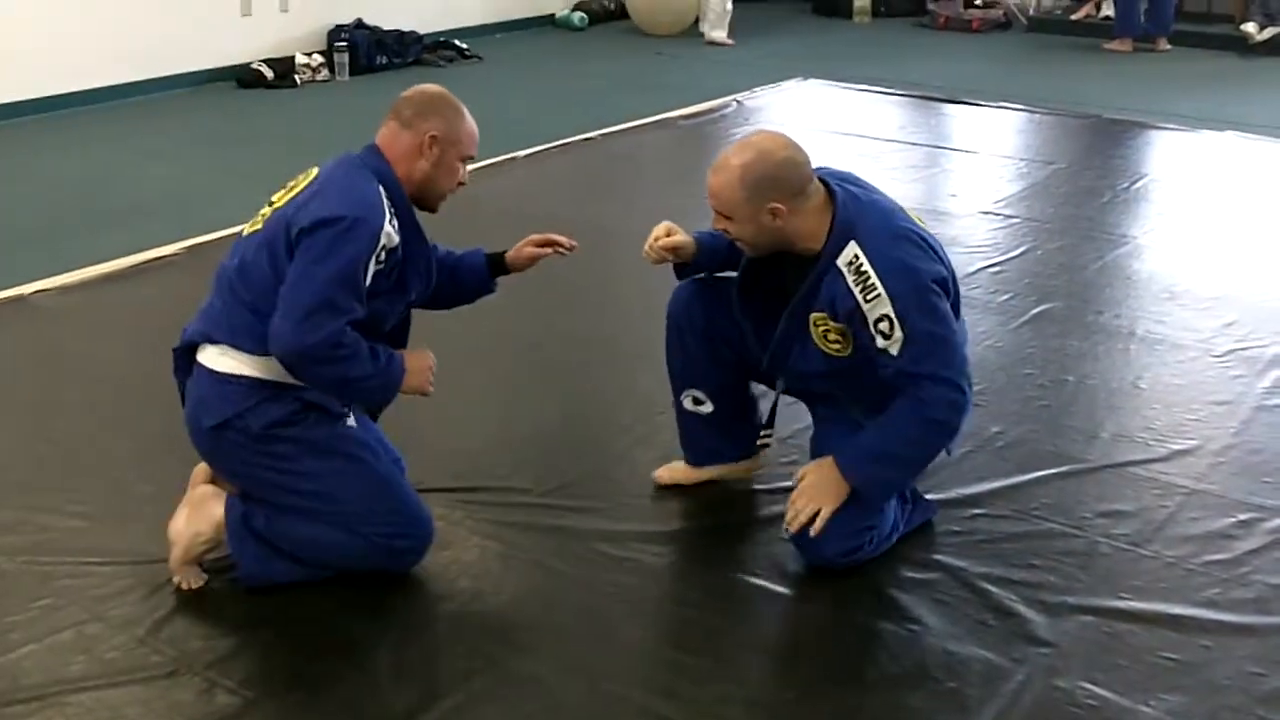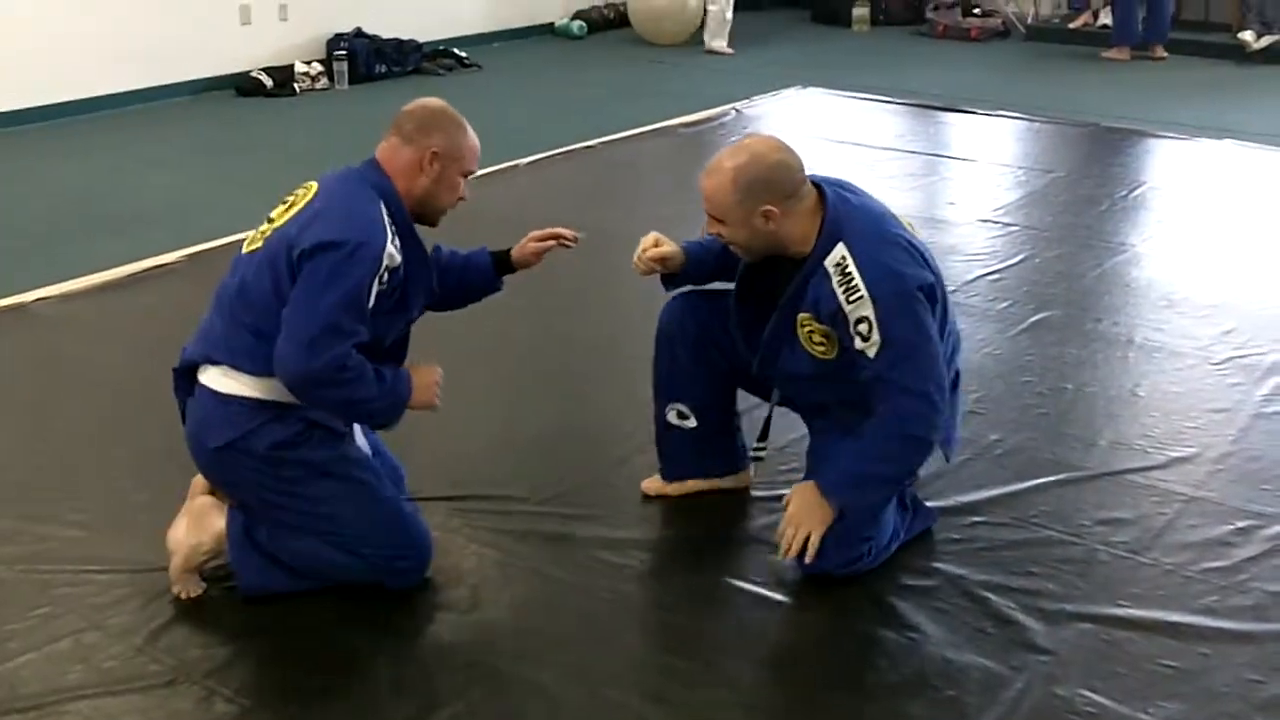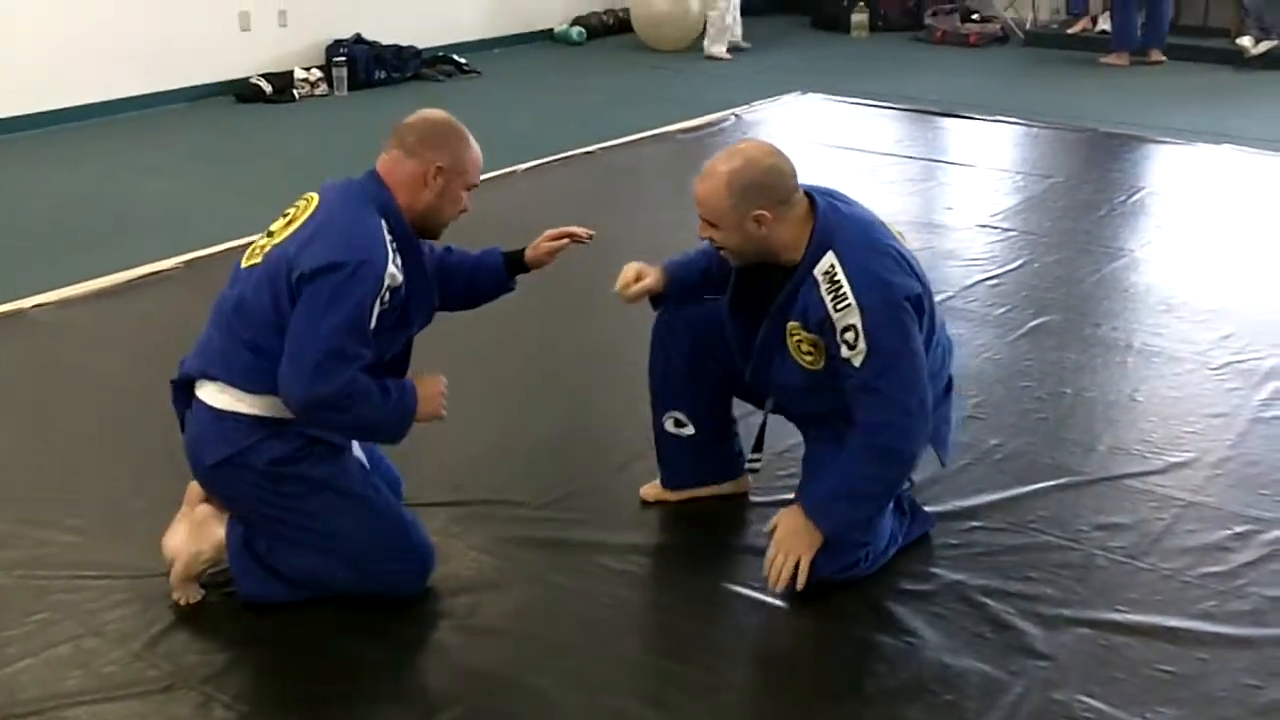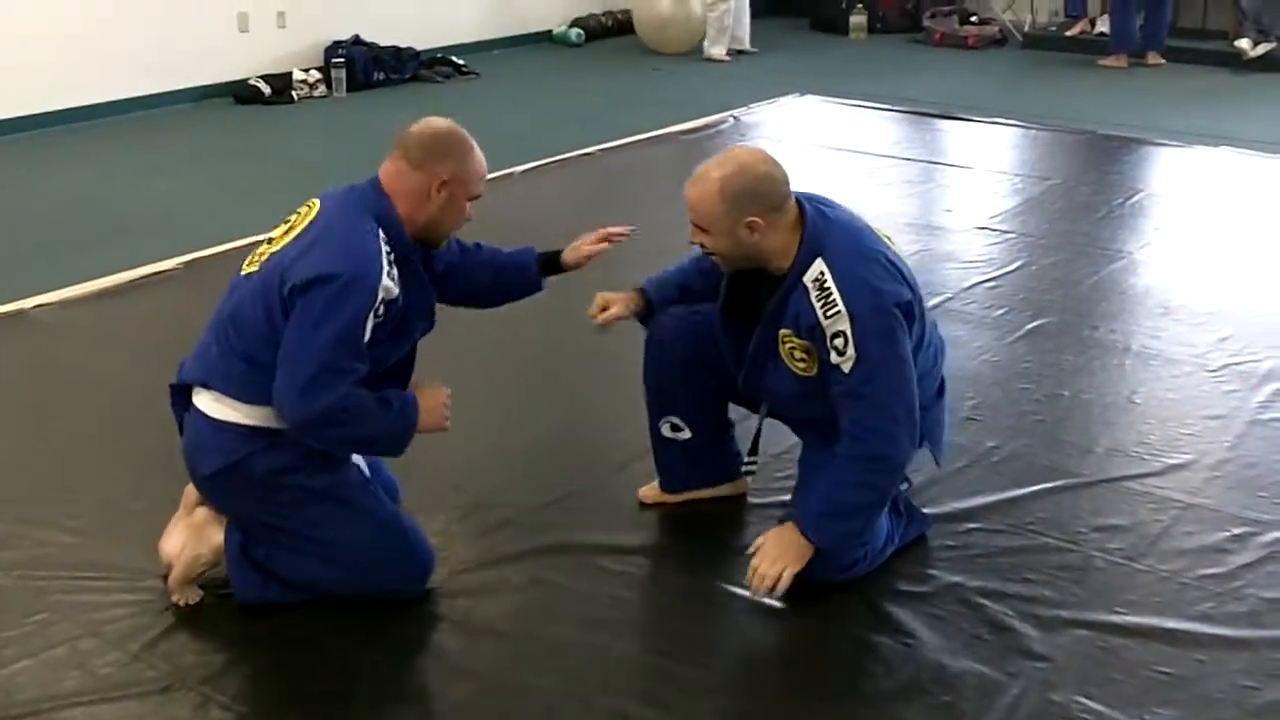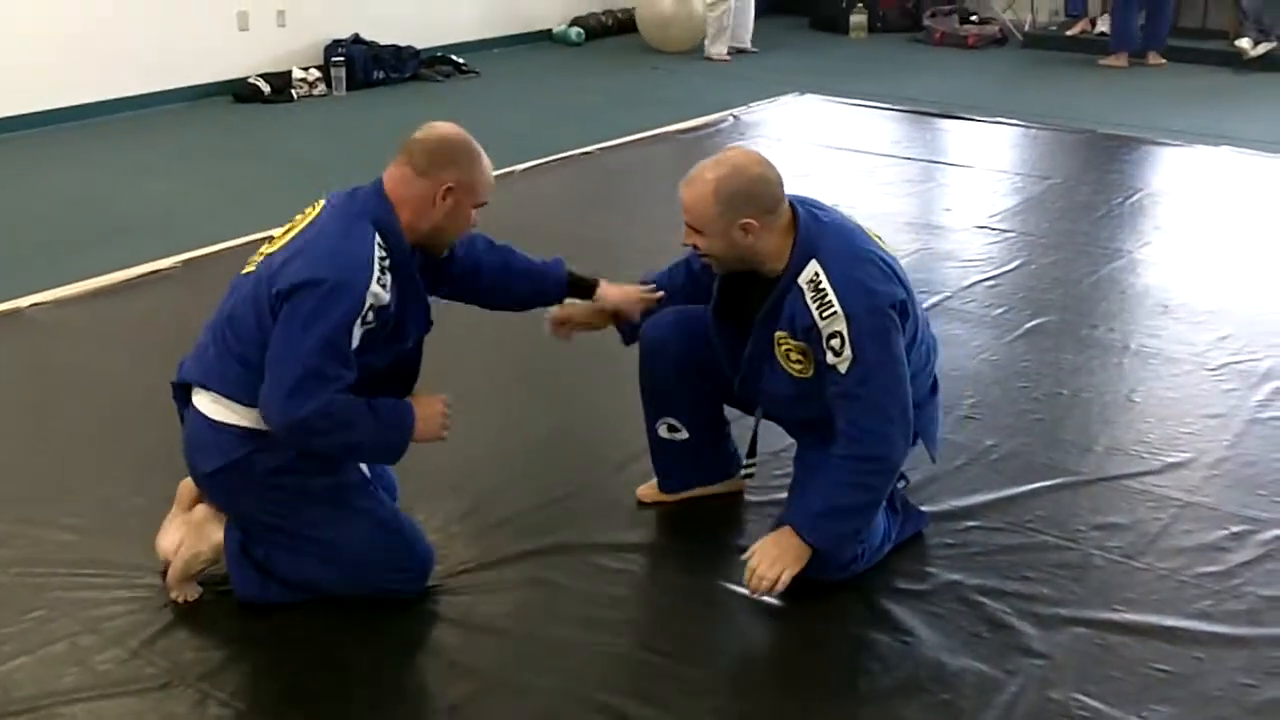
dt=0.1s
person 1, frame 1
left shoulder: (356, 181)
right shoulder: (358, 215)
left elbow: (413, 272)
right elbow: (307, 340)
left wrist: (501, 263)
right wrist: (394, 373)
left hip: (248, 385)
right hip: (251, 404)
left knee: (384, 478)
right knee: (402, 535)
left ankle: (234, 474)
right ankle: (226, 519)
person 1, frame 2
left shoulder: (354, 196)
right shoulder: (358, 235)
left elbow: (418, 280)
right elbow: (313, 366)
left wrist: (506, 262)
right wrist: (400, 389)
left hip: (247, 405)
right hip: (253, 422)
left knee: (384, 487)
right knee: (402, 555)
left ankle: (233, 486)
right ankle: (226, 529)
person 1, frame 3
left shoulder: (354, 204)
right shoulder: (357, 254)
left elbow: (423, 275)
right elbow: (320, 390)
left wrist: (519, 262)
right wrist: (407, 401)
left hip: (262, 410)
right hip: (253, 436)
left knee: (381, 494)
right knee: (402, 565)
left ankle: (221, 496)
right ankle: (222, 537)
person 1, frame 4
left shoulder: (360, 211)
right shoulder: (353, 267)
left elbow: (445, 267)
right elbow: (317, 405)
left wrist: (554, 262)
right wrist: (410, 413)
left hip: (245, 422)
right hip: (249, 443)
left knee: (379, 496)
right knee: (402, 567)
left ankle: (222, 496)
right ankle: (224, 539)
person 1, frame 5
left shoulder: (367, 213)
right shoulder: (343, 274)
left elbow: (468, 264)
right elbow: (303, 411)
left wrist: (590, 290)
right wrist: (406, 421)
left hip: (271, 415)
right hip: (251, 441)
left knee: (377, 496)
right knee: (403, 568)
left ankle: (220, 494)
right ankle: (223, 535)
person 2, frame 1
left shoulder: (892, 273)
right shoulder: (806, 192)
left elbow: (940, 398)
right elbow: (744, 246)
left wrist: (847, 470)
right wrist: (693, 249)
left hip: (880, 405)
left knee: (827, 541)
right knee: (694, 307)
left ankle: (895, 498)
right ankle: (723, 451)
person 2, frame 2
left shoulder: (880, 278)
right shoulder: (796, 199)
left elbow: (915, 412)
right elbow: (735, 252)
left wrist: (829, 494)
right wrist: (683, 259)
left hip: (874, 412)
left knee: (827, 552)
right knee: (687, 320)
left ankle: (896, 508)
right ankle: (708, 466)
person 2, frame 3
left shoulder: (869, 288)
right shoulder: (786, 210)
left elbow: (894, 429)
right elbow: (724, 262)
left wrist: (817, 519)
right wrist: (666, 279)
left hip: (877, 412)
left knee: (829, 557)
right knee: (683, 327)
left ankle: (886, 502)
right ankle: (706, 472)
person 2, frame 4
left shoulder: (859, 295)
right shoulder: (776, 218)
left elbow: (880, 439)
right elbow: (711, 270)
left wrist: (806, 531)
right wrist: (643, 299)
left hip: (873, 415)
left knee: (824, 559)
right knee: (675, 334)
left ankle: (887, 509)
right ankle: (705, 474)
person 2, frame 5
left shoulder: (853, 296)
right shoulder: (754, 232)
left elbow: (875, 438)
right elbow: (696, 277)
left wrist: (803, 536)
right wrist: (611, 309)
left hip: (869, 413)
left knee: (826, 556)
right knee: (669, 337)
left ankle: (884, 508)
right ankle: (700, 474)
